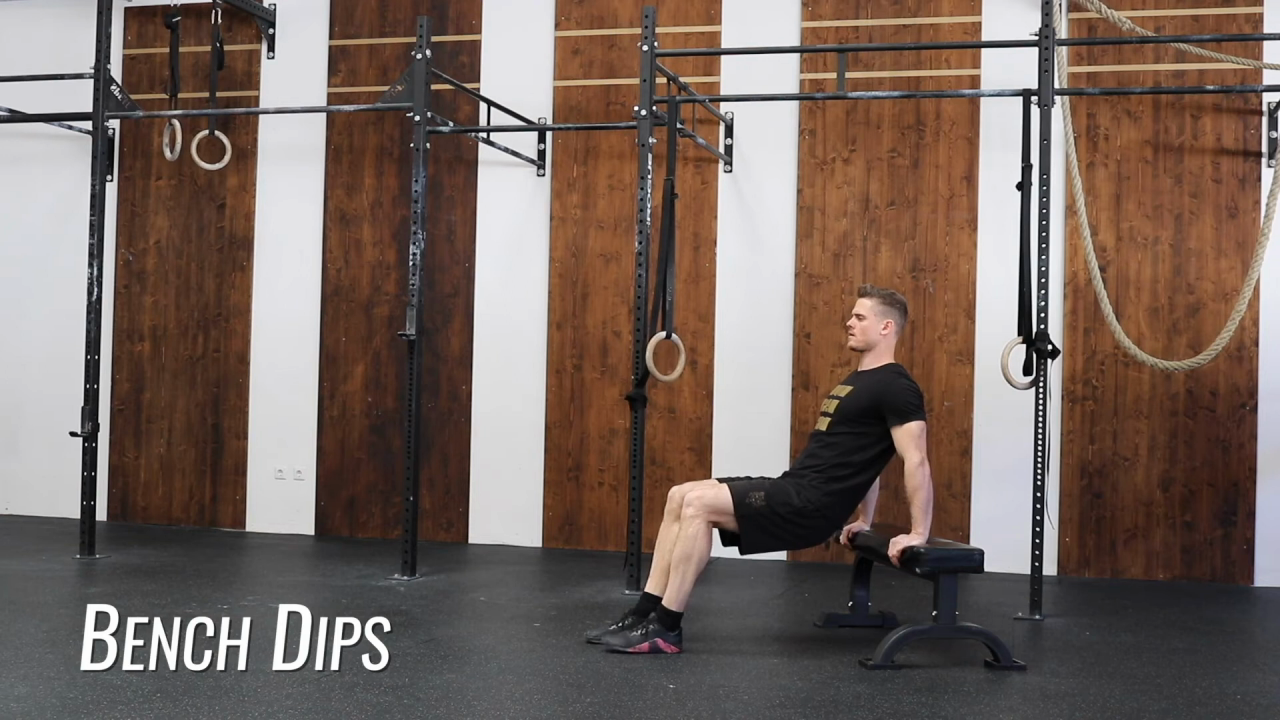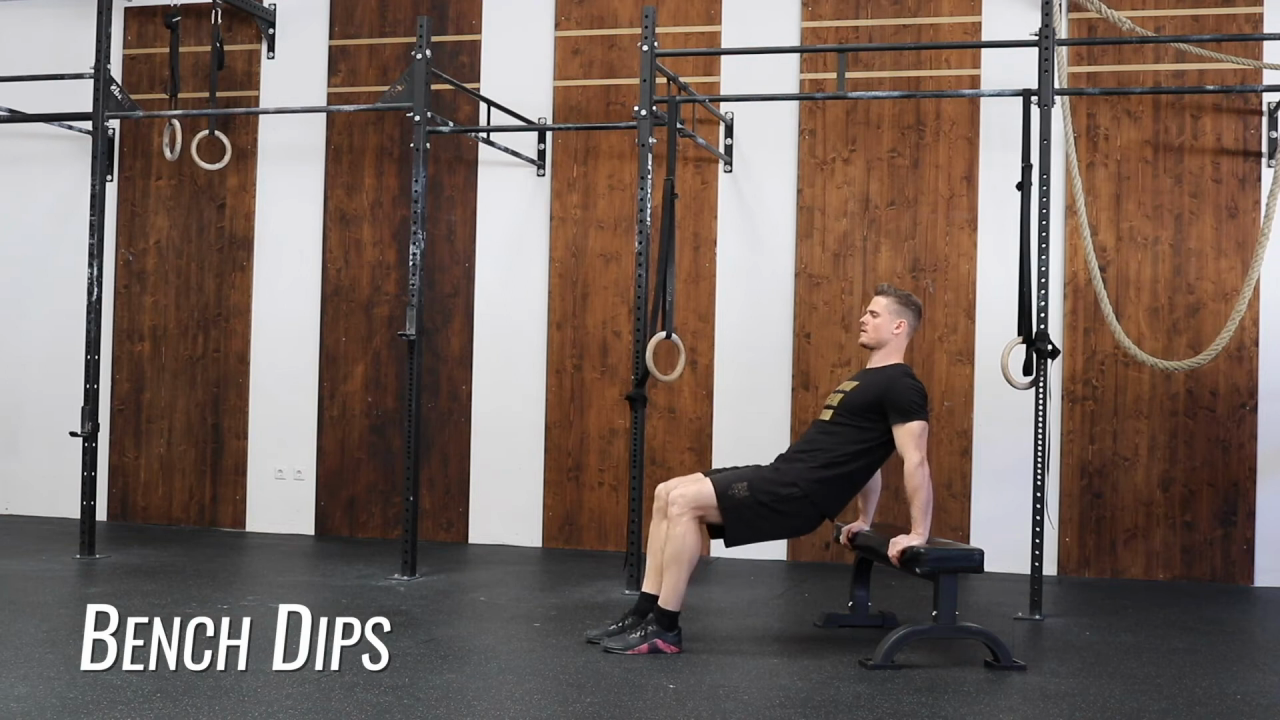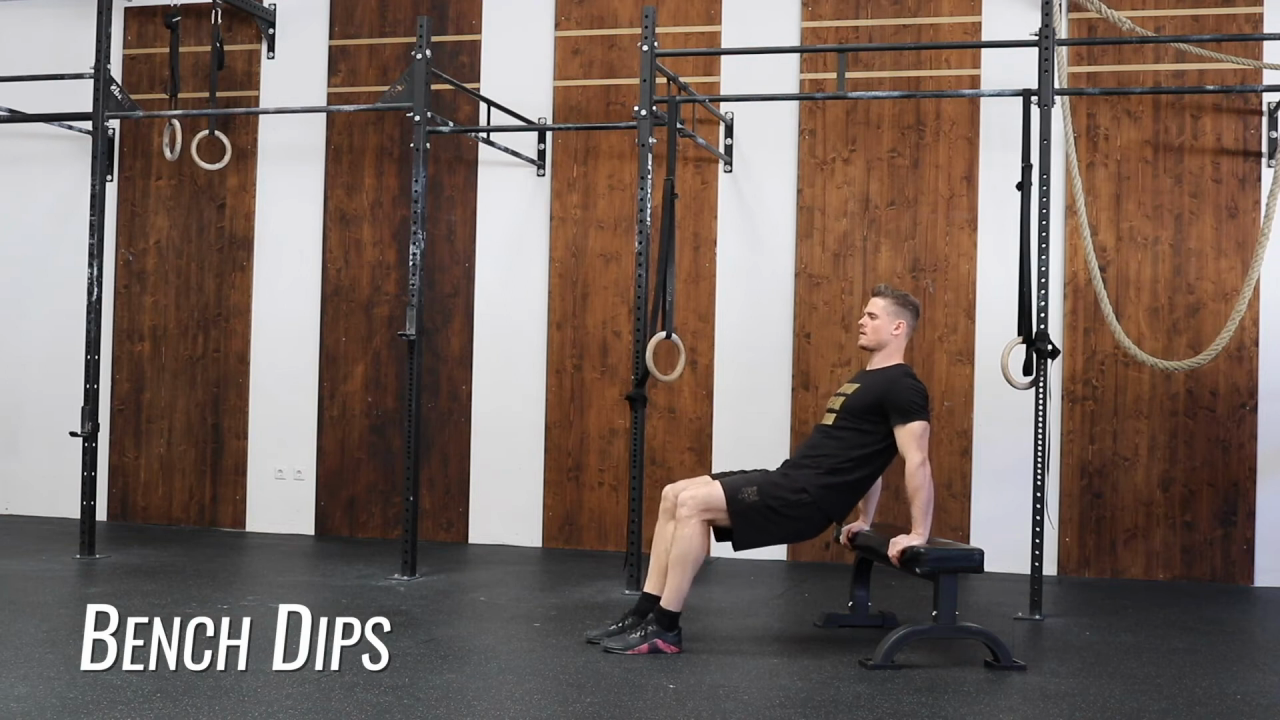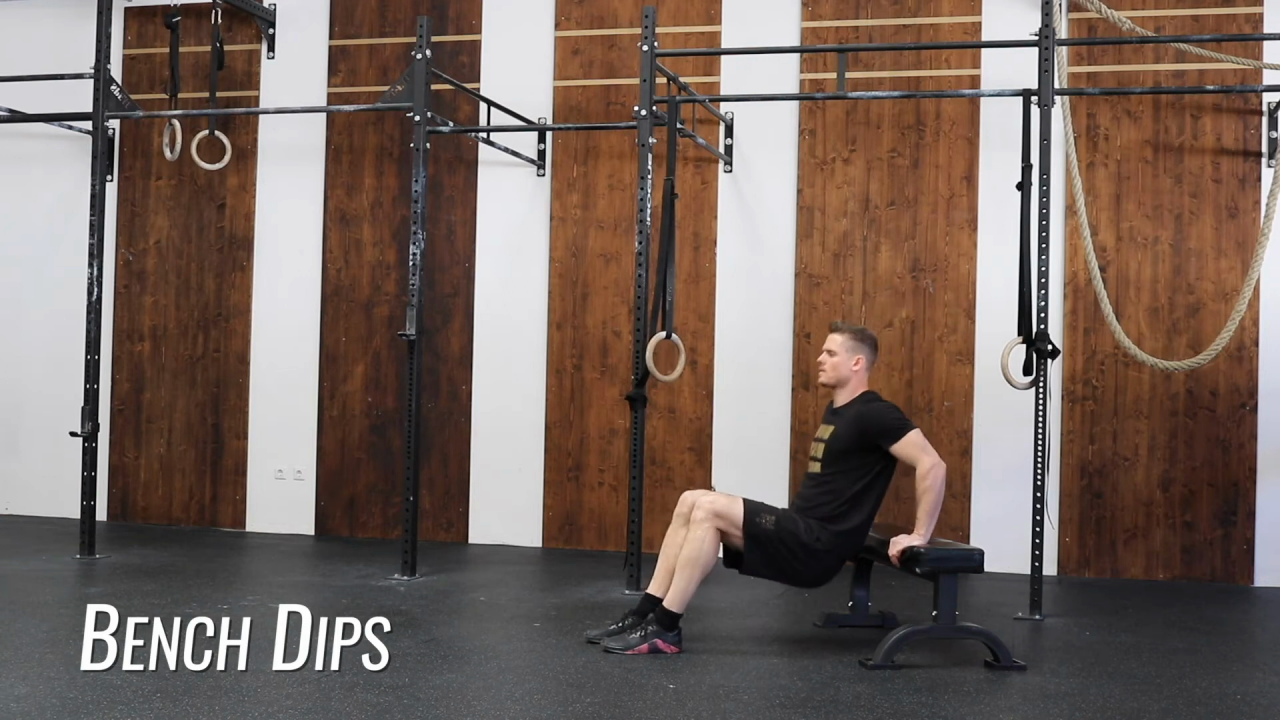
dt=0.7s
person 1, frame 1
left shoulder: (894, 386)
right shoulder: (859, 380)
left elbow: (916, 461)
left wrist: (918, 534)
right wrist: (864, 520)
left hip: (812, 505)
right hip: (793, 490)
left knee: (698, 503)
right knee: (679, 497)
left ankle: (665, 628)
right ankle: (647, 613)
person 1, frame 2
left shoulder: (900, 385)
right shoulder: (867, 379)
left elbow: (915, 460)
right elbow: (861, 454)
left wrist: (918, 534)
right wrist: (865, 521)
left hip: (802, 492)
right hip: (785, 478)
left knee: (684, 501)
right knee: (667, 494)
left ankle: (663, 627)
right ankle: (644, 613)
person 1, frame 3
left shoulder: (900, 386)
right shoulder: (867, 379)
left elbow: (917, 461)
right elbow: (862, 453)
left wrist: (918, 534)
right wrist: (865, 520)
left hip: (809, 497)
right hip: (790, 482)
left knee: (693, 503)
right knee: (674, 496)
left ankle: (664, 628)
right ankle: (645, 613)
person 1, frame 4
left shoulder: (871, 414)
right shoulder: (838, 410)
left elbow: (932, 465)
left wrist: (918, 537)
right wrist: (855, 524)
left hip: (817, 547)
right hip: (800, 534)
left knee: (709, 510)
right knee: (692, 502)
left ankle: (664, 628)
right ankle: (645, 613)
